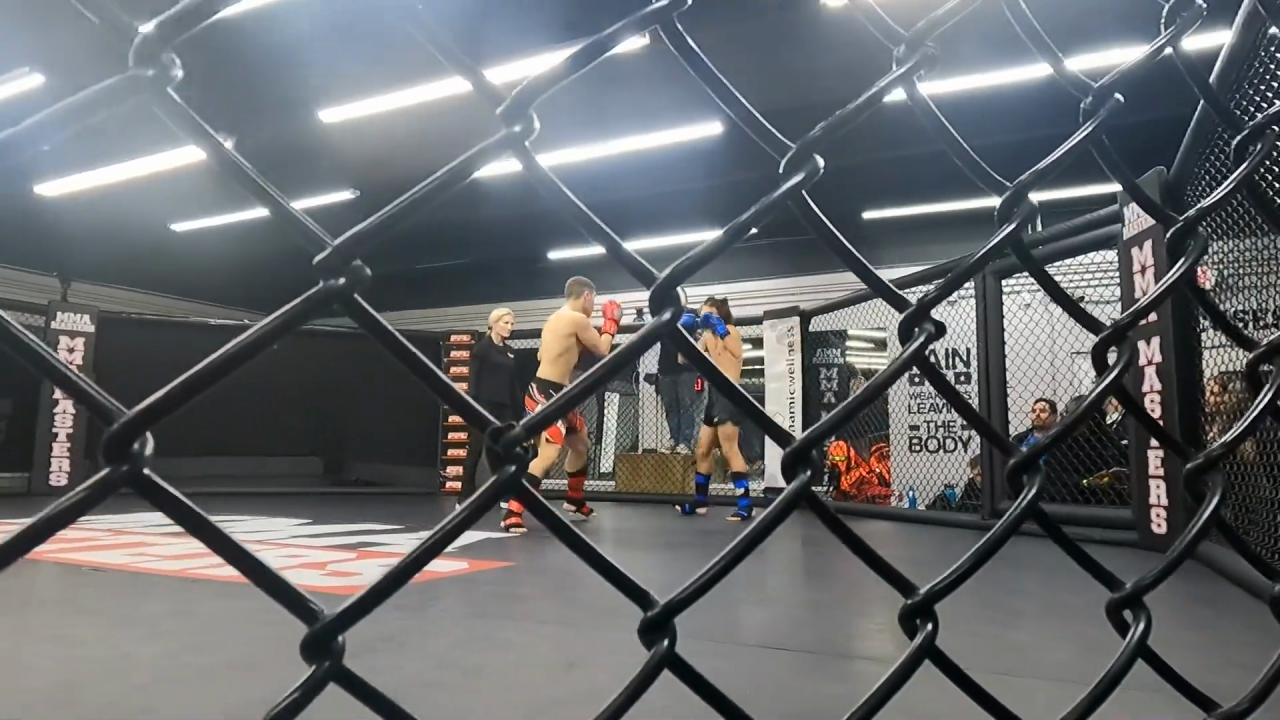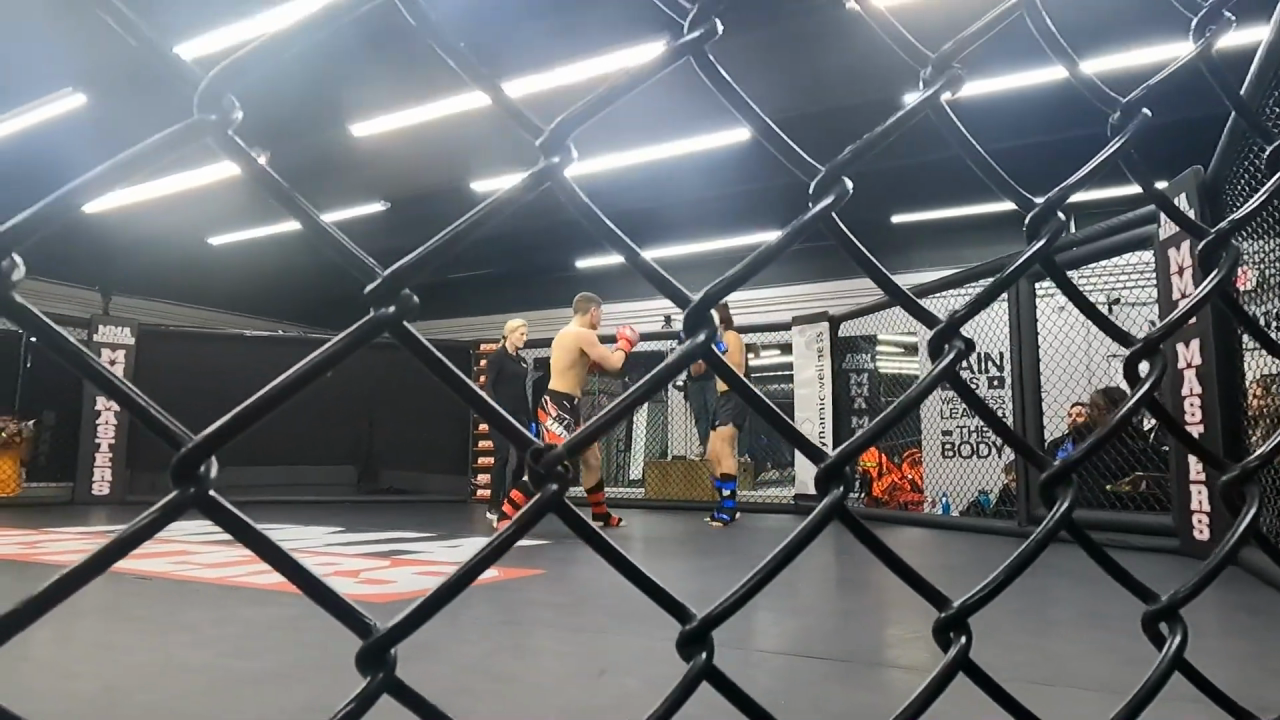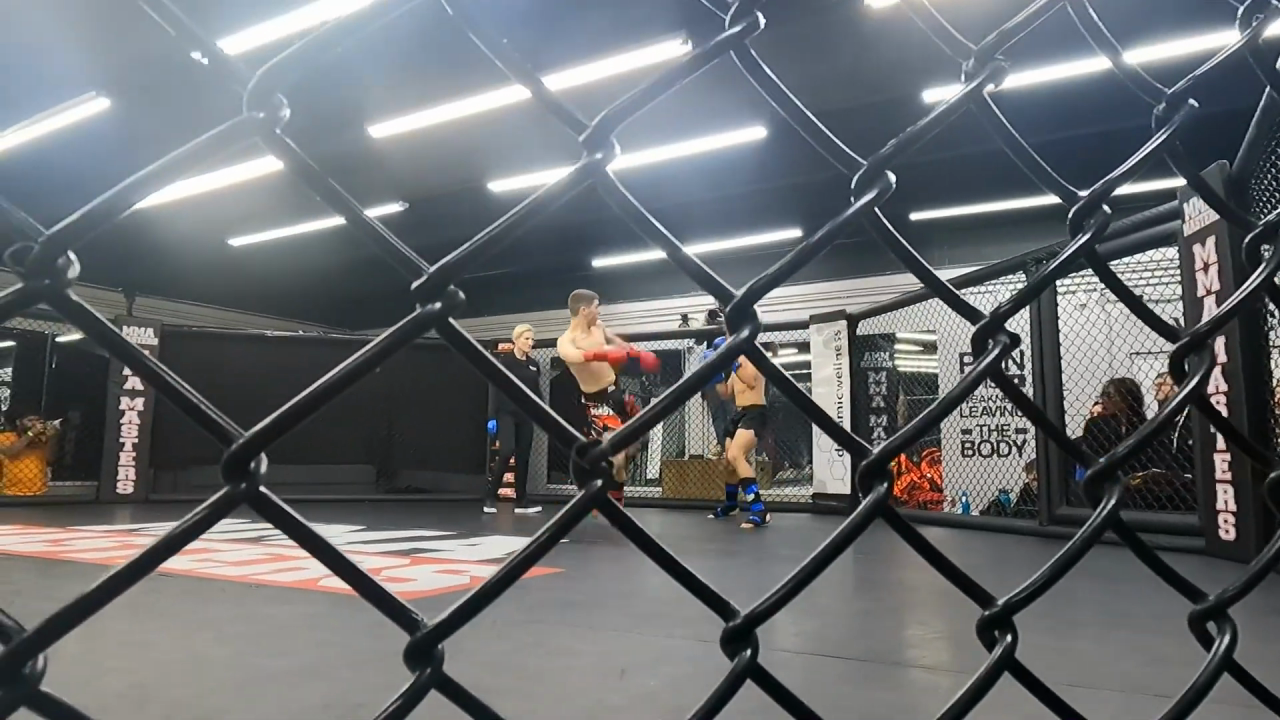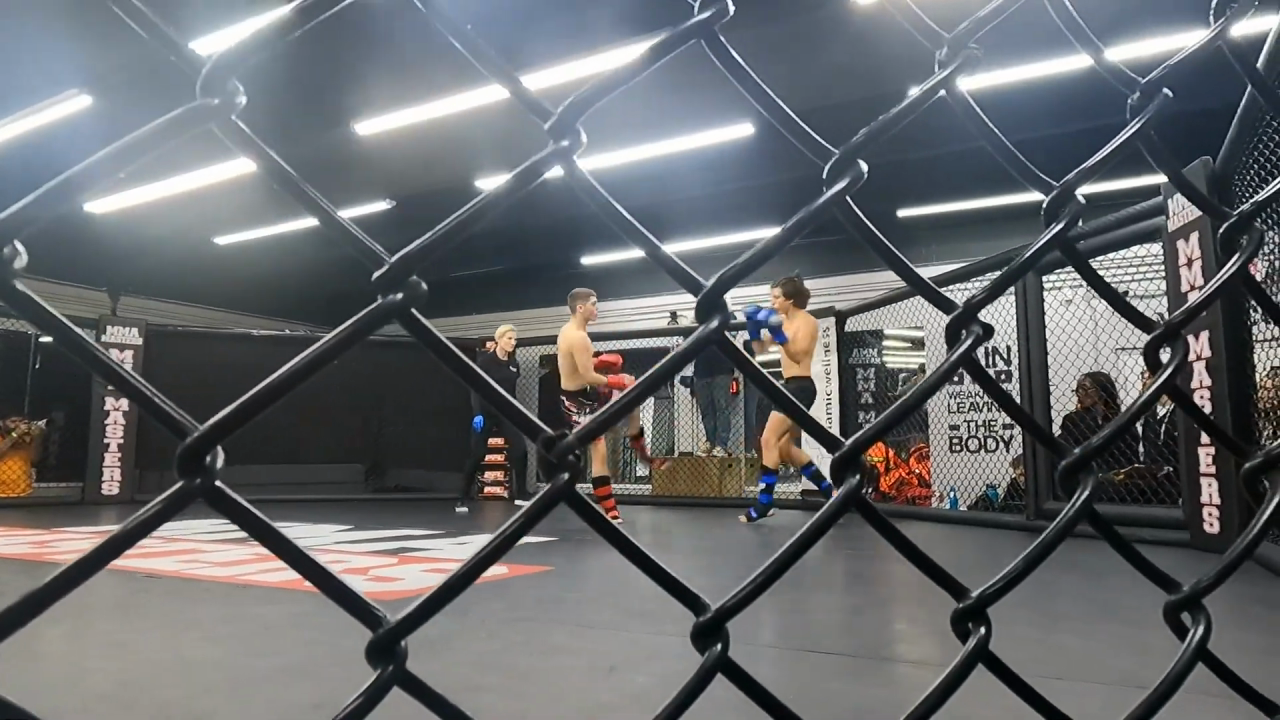
dt=0.4s
person 1, frame 1
left shoulder: (557, 319)
right shoulder: (577, 319)
right elbow: (602, 350)
left wrist: (587, 336)
right wrist: (611, 322)
left hip: (554, 395)
right hip: (545, 395)
left knee: (581, 442)
right knee: (549, 454)
left ankle: (575, 500)
right ankle: (512, 512)
person 1, frame 2
left shoulder: (567, 334)
right shoulder: (584, 334)
right elbow: (612, 364)
left wrist: (614, 348)
right wrist: (626, 343)
left hip: (568, 407)
right hip: (557, 406)
left knee: (592, 459)
left ankle: (601, 514)
right ankle: (507, 514)
person 1, frame 3
left shoulder: (598, 328)
right shoulder: (565, 341)
left elbow: (617, 344)
right elbow: (572, 357)
left wrist: (638, 354)
right wrist: (600, 354)
left hip: (616, 392)
right hip: (598, 403)
left knee: (633, 443)
right knee: (617, 457)
person 1, frame 4
left shoulder: (571, 331)
right shoulder: (577, 338)
right elbow: (587, 377)
left wrist: (601, 361)
right wrist: (619, 382)
left hip: (589, 391)
right hip: (577, 401)
left knee: (629, 410)
right knee: (599, 454)
left ankle: (644, 456)
right ankle: (608, 509)
person 2, frame 1
left shoulder: (730, 331)
right shoulder: (707, 338)
left elbow: (737, 353)
left wrist: (719, 327)
right wrist: (684, 333)
left hip: (729, 395)
right hip: (715, 396)
left knee: (729, 450)
right knee: (701, 451)
left ankle: (745, 505)
right ankle: (699, 502)
person 2, frame 2
left shoulder: (731, 337)
right shoulder: (712, 343)
left elbow: (736, 366)
right elbow: (697, 371)
left wrist: (719, 344)
left hip: (735, 398)
right hip: (722, 399)
left knee: (722, 451)
right knee: (712, 454)
left ankle: (730, 508)
right ankle: (724, 506)
person 2, frame 3
right shoulder: (734, 359)
left elbow: (750, 381)
right elbow: (725, 393)
left wrist: (732, 361)
left hip: (755, 414)
right hip: (739, 414)
left knee: (735, 455)
right knee: (728, 459)
left ankle: (759, 509)
right ankle: (730, 504)
person 2, frame 4
left shoulder: (807, 321)
right shoulder: (785, 321)
left elbow: (798, 356)
right elbow: (760, 348)
left wrist: (778, 333)
right wrist: (754, 325)
left hip: (799, 387)
right hip: (793, 387)
left knee: (769, 441)
right knee: (786, 447)
left ankle: (764, 503)
right ankle: (828, 490)
person 3, frame 1
left shoulder: (509, 352)
right shoulder: (482, 347)
right elbow: (473, 379)
left wrist: (518, 410)
left hip: (504, 407)
right hip: (484, 405)
right knee: (476, 449)
right ankle: (465, 497)
person 3, frame 2
left shoulder: (522, 361)
right shoulder: (497, 357)
right elbow: (488, 386)
left wrist: (530, 419)
left hip: (517, 414)
right hip: (501, 413)
left knee: (523, 456)
right knee: (503, 456)
right ankle: (494, 507)
person 3, frame 3
left shoulder: (534, 365)
right shoulder: (505, 362)
left elbow: (536, 392)
right elbow: (496, 391)
right wrist: (493, 417)
left hip: (525, 416)
right hip: (506, 414)
left knee: (523, 458)
right knee: (506, 452)
left ankle: (521, 502)
right ankle: (491, 496)
person 3, frame 4
left shoulder: (514, 365)
right shoulder: (485, 360)
right elbow: (476, 390)
right wrist: (477, 413)
right hip: (486, 414)
left knee: (520, 451)
right knee: (477, 456)
left ankle: (521, 494)
right ankle: (463, 498)
